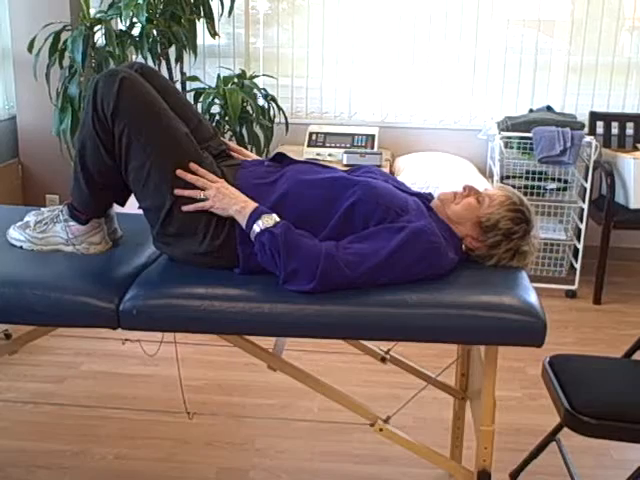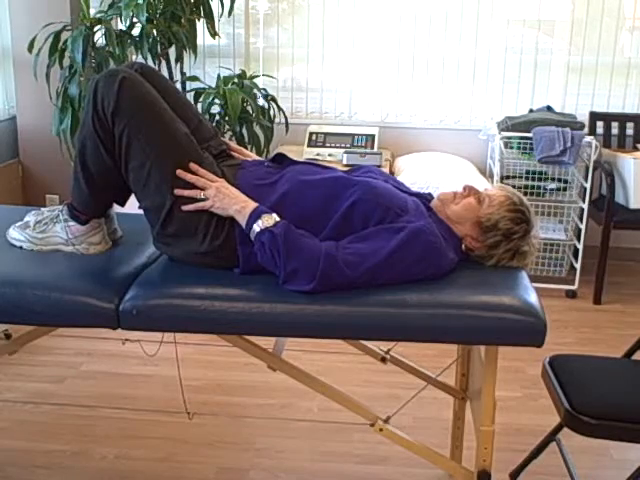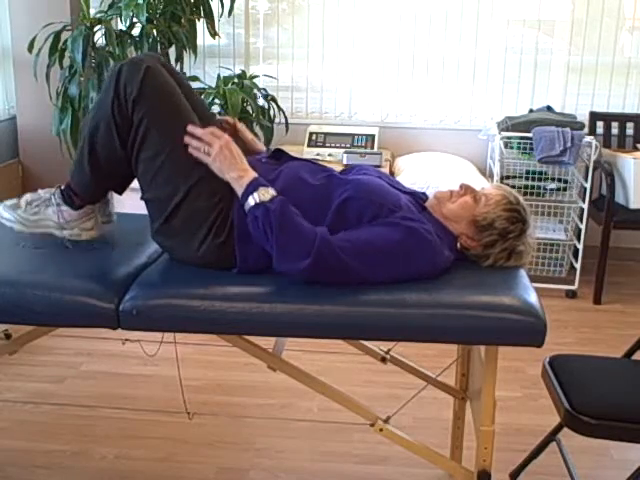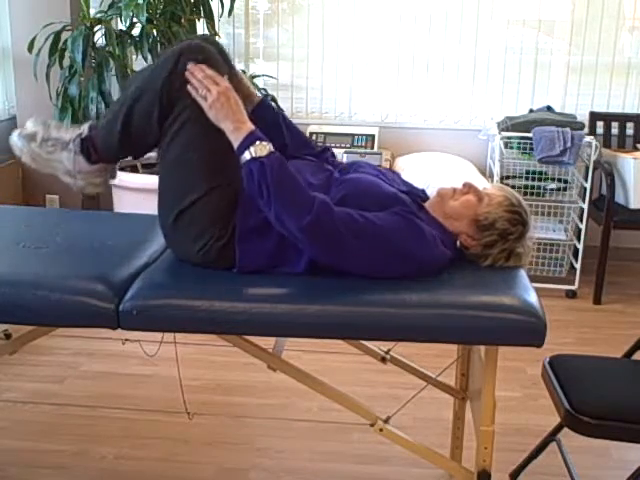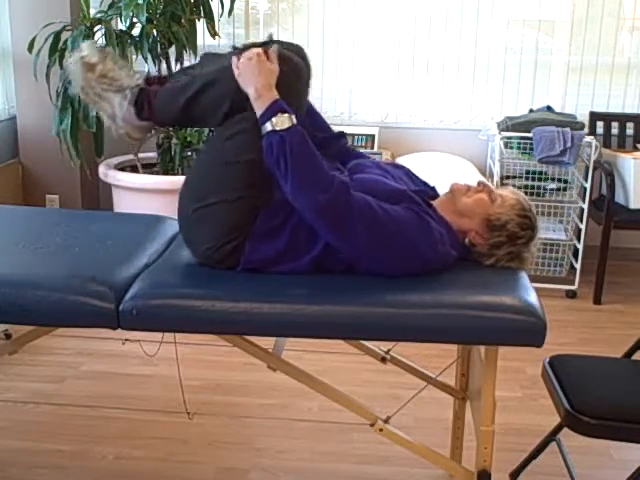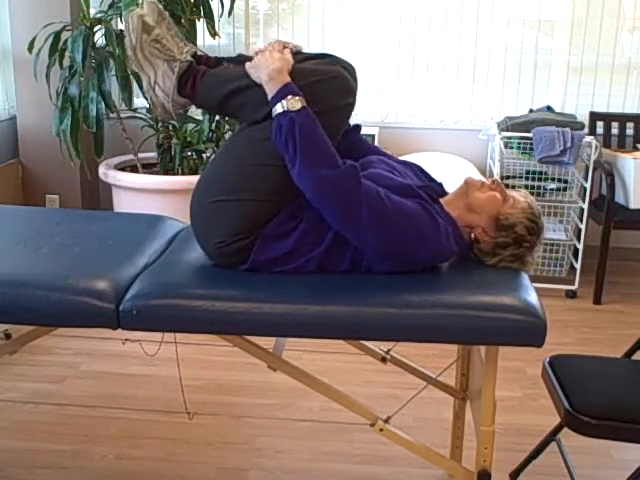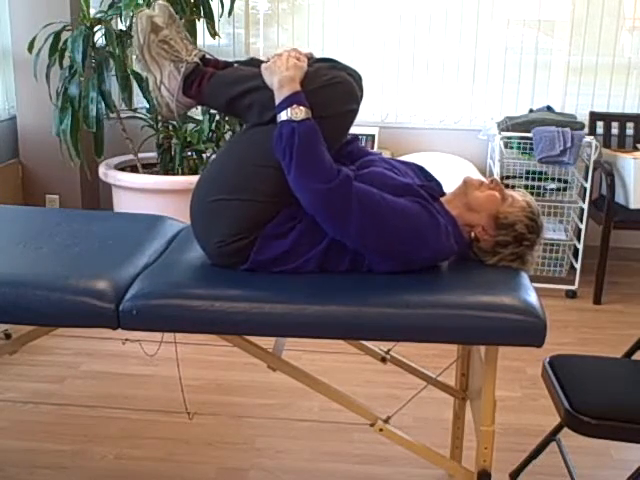
dt=0.4s
person 1, frame 1
left shoulder: (425, 244)
right shoulder: (420, 205)
left elbow: (316, 269)
left wrist: (244, 207)
right wrist: (258, 163)
left hip: (215, 227)
right hip: (234, 180)
left knee: (114, 91)
right knee: (134, 77)
left ankle: (84, 223)
right ankle: (94, 211)
person 1, frame 2
left shoulder: (425, 245)
right shoulder: (420, 205)
left elbow: (314, 269)
left wrist: (244, 208)
right wrist: (256, 163)
left hip: (215, 228)
right hip: (236, 179)
left knee: (115, 91)
right knee: (134, 77)
left ankle: (84, 223)
right ankle: (93, 211)
person 1, frame 3
left shoulder: (418, 245)
right shoulder: (417, 205)
left elbow: (306, 255)
left wrist: (241, 174)
right wrist: (256, 152)
left hip: (215, 229)
right hip: (239, 188)
left knee: (135, 82)
right knee: (147, 73)
left ankle: (77, 207)
right ankle: (87, 196)
person 1, frame 4
left shoulder: (413, 244)
right shoulder: (413, 200)
left elbow: (307, 219)
right elbow: (323, 163)
left wrist: (235, 123)
right wrist: (251, 101)
left hip: (213, 234)
right hip: (247, 195)
left knee: (186, 67)
right knee: (201, 56)
left ankle: (89, 155)
right ankle: (97, 146)
person 1, frame 5
left shoulder: (418, 240)
right shoulder: (422, 195)
left elbow: (322, 197)
right elbow: (335, 152)
left wrist: (265, 97)
right wrist: (276, 90)
left hip: (224, 236)
right hip: (262, 201)
left knee: (277, 73)
right knee: (283, 61)
left ankle: (140, 105)
right ankle: (152, 95)
person 1, frame 6
left shoulder: (420, 232)
right shoulder: (431, 195)
left elbow: (328, 179)
right elbow: (349, 149)
left wrist: (279, 85)
right wrist: (291, 76)
left hip: (234, 234)
right hip: (275, 205)
left knee: (329, 85)
right knee: (330, 76)
left ankle: (186, 81)
right ankle: (198, 72)
person 1, frame 7
left shoulder: (420, 232)
right shoulder: (430, 199)
left elbow: (322, 189)
right elbow: (348, 158)
left wrist: (287, 92)
right wrist: (300, 85)
left hip: (232, 230)
right hip: (274, 207)
left knee: (332, 88)
right knee: (334, 81)
left ankle: (193, 82)
right ankle: (203, 73)
